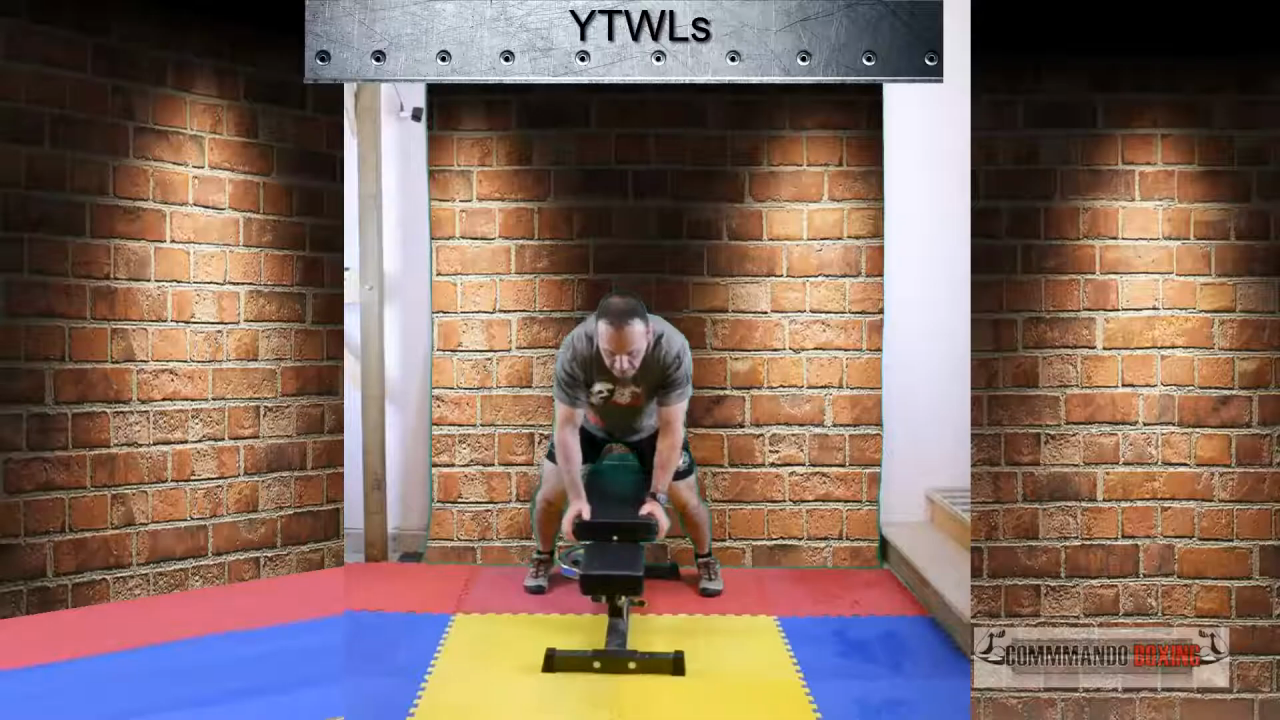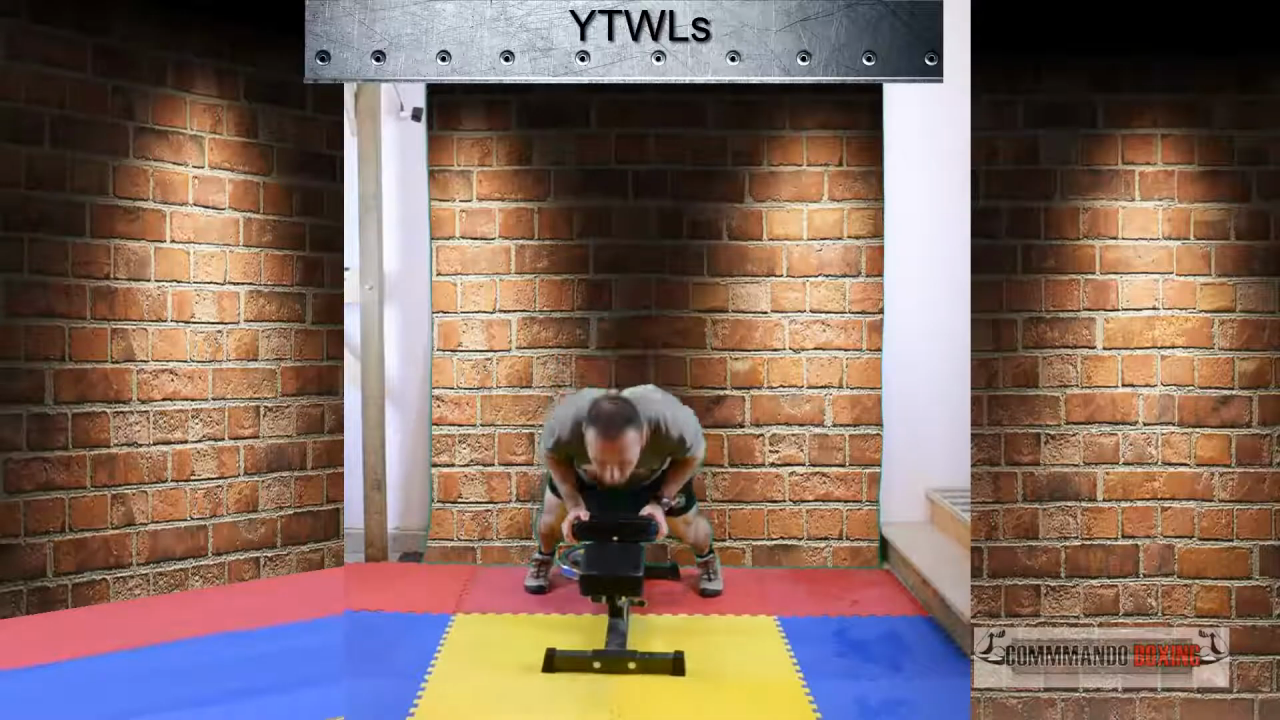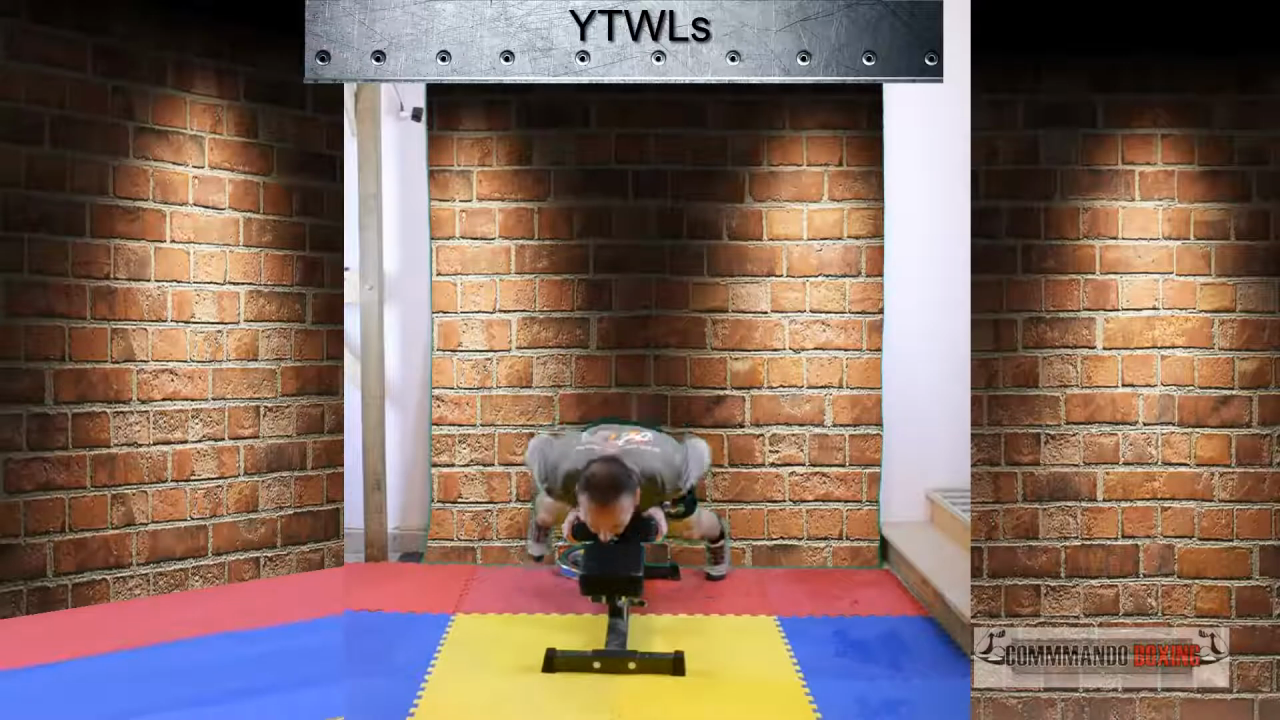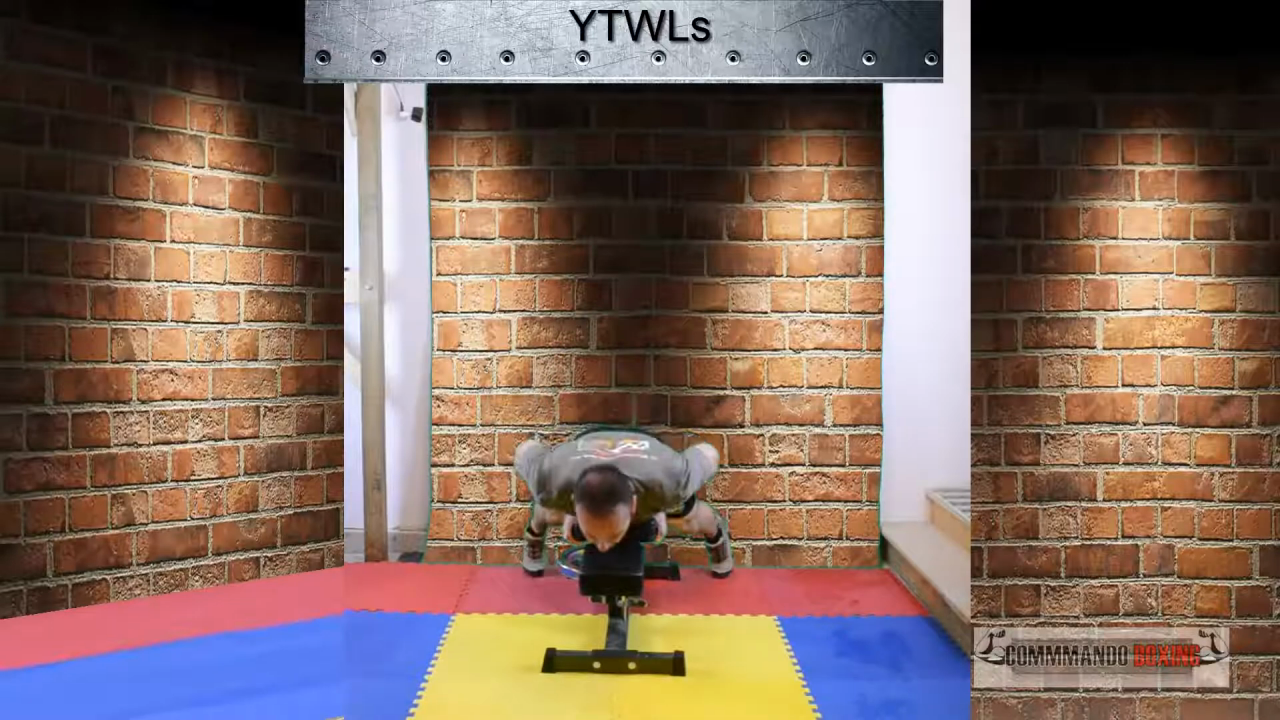
dt=0.7s
person 1, frame 1
left shoulder: (673, 349)
right shoulder: (575, 349)
left elbow: (671, 428)
right elbow: (566, 426)
left wrist: (657, 497)
right wrist: (577, 497)
left hip: (649, 426)
right hip: (589, 423)
left knee: (686, 499)
right knee: (550, 494)
left ankle: (705, 558)
right ankle: (543, 556)
person 1, frame 2
left shoulder: (674, 425)
right shoulder: (563, 426)
left elbow: (693, 456)
right elbow: (552, 457)
left wrist: (661, 501)
right wrist: (574, 504)
left knee: (685, 528)
right knee: (553, 521)
left ankle: (706, 557)
right ankle: (543, 557)
person 1, frame 3
left shoulder: (668, 472)
right shoulder: (558, 471)
left elbow: (701, 450)
right elbow: (536, 446)
left wrist: (662, 504)
right wrist: (570, 506)
left knee: (690, 529)
right knee: (549, 514)
left ankle: (717, 536)
right ankle: (541, 523)
person 1, frame 4
left shoulder: (667, 481)
right shoulder: (553, 481)
left elbow: (709, 454)
right elbow: (526, 450)
left wrist: (663, 508)
right wrist: (566, 511)
left knee: (690, 520)
left ankle: (714, 533)
right ankle: (535, 533)
